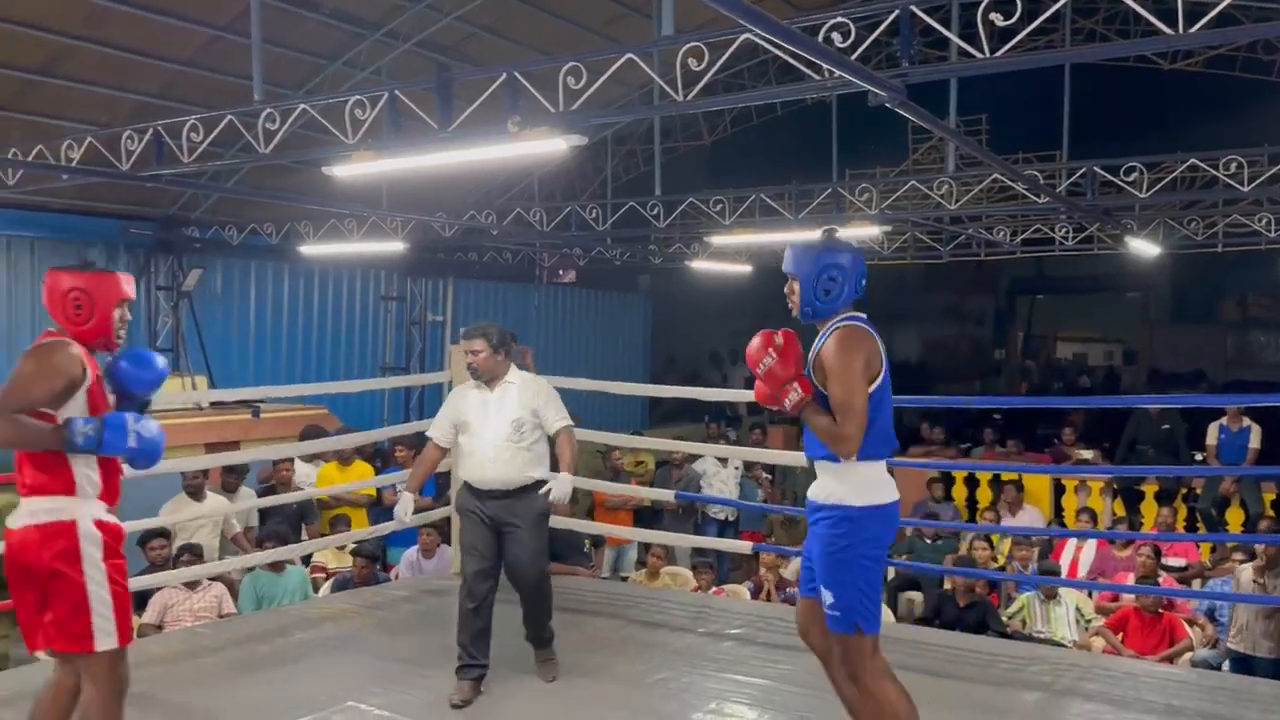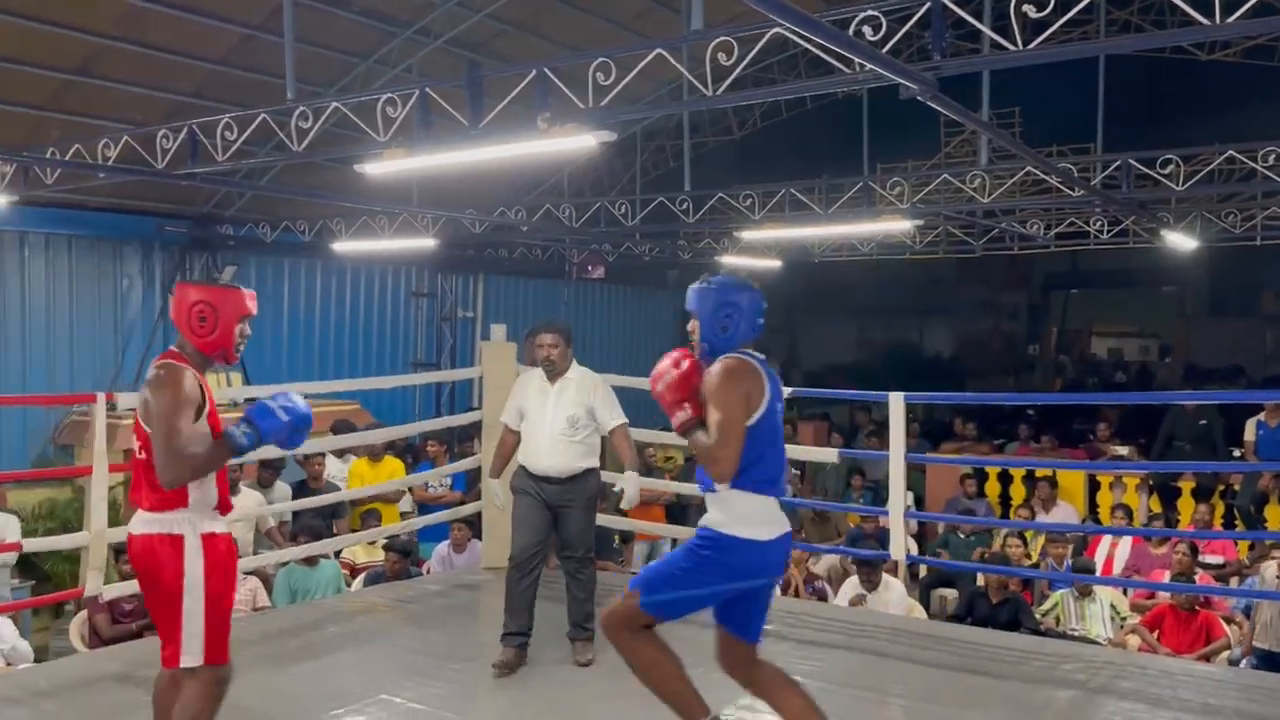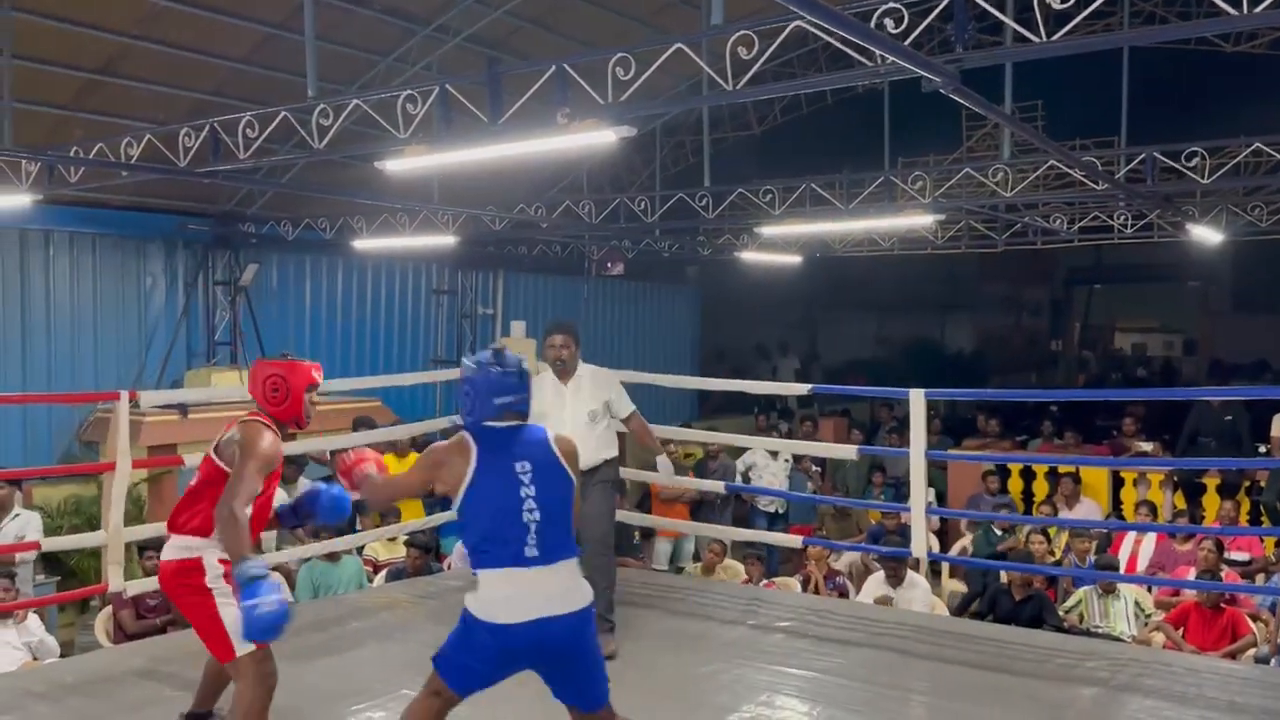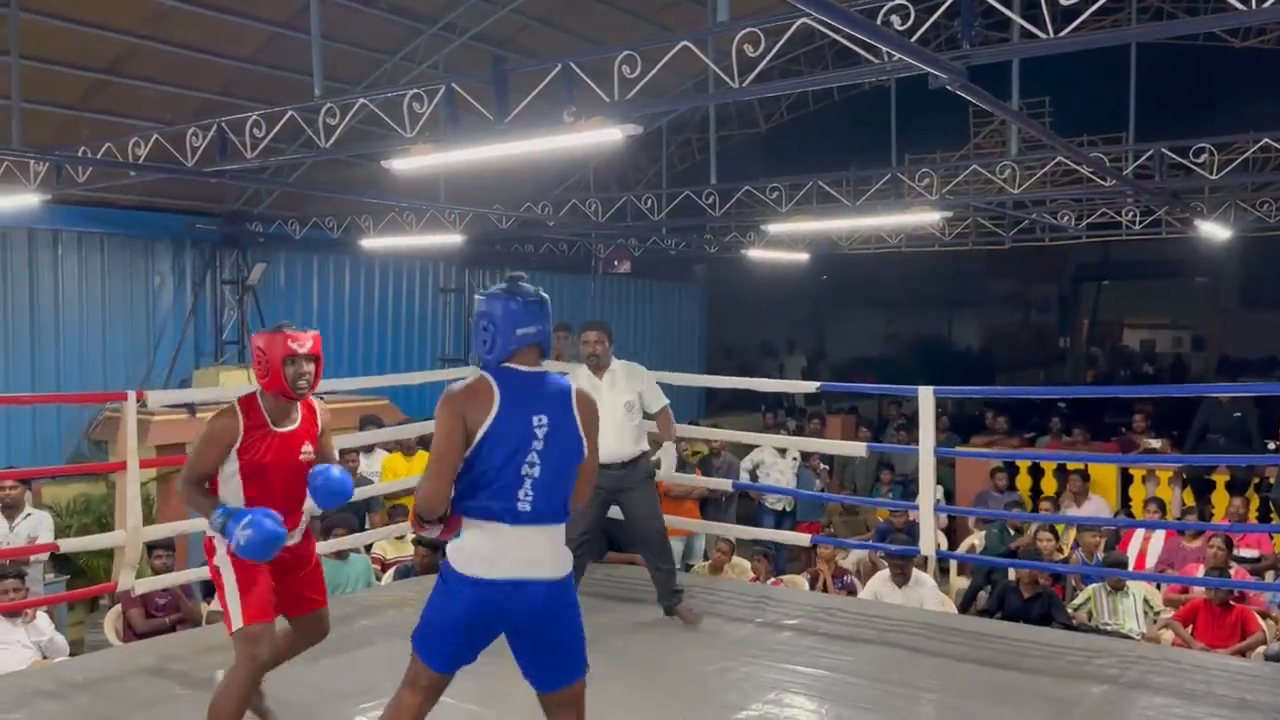
dt=0.4s
person 1, frame 1
left shoulder: (844, 342)
right shoulder: (843, 335)
left elbow: (846, 441)
left wrist: (791, 389)
right wrist: (791, 387)
left hip: (854, 509)
right hip: (843, 503)
left knee: (857, 656)
right knee: (813, 629)
person 1, frame 2
left shoulder: (728, 373)
right shoulder: (756, 373)
left elbow: (721, 464)
left wrist: (681, 411)
right wrist: (697, 401)
left hip: (736, 539)
right hip: (766, 538)
left knee: (620, 621)
right knee: (742, 662)
person 1, frame 3
left shoulder: (456, 454)
right shoulder: (562, 448)
left elbow: (383, 491)
left wrist: (358, 472)
left hip: (496, 618)
right hip: (569, 612)
person 1, frame 4
left shoulder: (466, 397)
right shoulder: (581, 404)
left elbow: (432, 498)
left wrist: (422, 515)
left hip: (476, 573)
right hip: (549, 577)
person 2, frame 1
left shoulder: (74, 364)
right shoulder: (64, 356)
left wrist: (130, 404)
right wrist: (90, 436)
left hip: (38, 531)
right hip: (71, 530)
left knee: (73, 669)
right knee: (107, 673)
person 2, frame 2
left shoulder: (178, 375)
right shoulder: (176, 380)
right elbow: (172, 470)
left wrist: (248, 430)
right wrist: (246, 435)
left hip: (160, 535)
right hip: (184, 539)
left knee: (184, 661)
right knee: (206, 674)
person 2, frame 3
left shoulder: (251, 432)
right shoulder: (262, 438)
right elbow: (229, 508)
left wrist: (293, 514)
right wrist: (251, 576)
left hip: (206, 561)
right hip: (201, 564)
left knee: (235, 638)
right knee: (257, 673)
person 2, frame 4
left shoulder: (314, 413)
right shoulder: (233, 421)
left elbow: (326, 467)
right elbow: (189, 486)
left wrist: (332, 483)
right wrist: (227, 521)
left hip: (292, 541)
right hip: (241, 548)
left knee: (314, 627)
right knee: (256, 653)
left ankle: (240, 688)
person 3, frame 1
left shoulder: (535, 388)
right shoulder: (460, 396)
left elbow: (564, 432)
right elbow: (436, 447)
left wrist: (566, 474)
right wrist: (409, 491)
left hip: (526, 500)
right hip: (475, 501)
left knee: (531, 579)
right knee: (475, 586)
left ankle: (542, 645)
right ankle: (471, 672)
person 3, frame 2
left shoulder: (592, 384)
right shoulder: (525, 383)
left elbow: (618, 431)
right elbow: (510, 432)
left wrist: (630, 472)
right wrist: (494, 476)
left hip: (579, 486)
right hip: (532, 484)
left knee: (578, 561)
right knee: (522, 559)
left ankle: (581, 636)
right ankle: (514, 642)
person 3, frame 3
left shoulder: (602, 379)
right shoulder: (536, 387)
left elbow: (633, 421)
left wrist: (660, 455)
left hip: (599, 477)
left knee: (598, 548)
left ankle: (604, 627)
person 3, frame 4
left shoulder: (636, 374)
right shoulder: (570, 383)
left elbow: (662, 411)
left wrist: (669, 443)
left hip: (635, 470)
left knee: (652, 536)
right knee: (577, 540)
left ankle: (673, 600)
